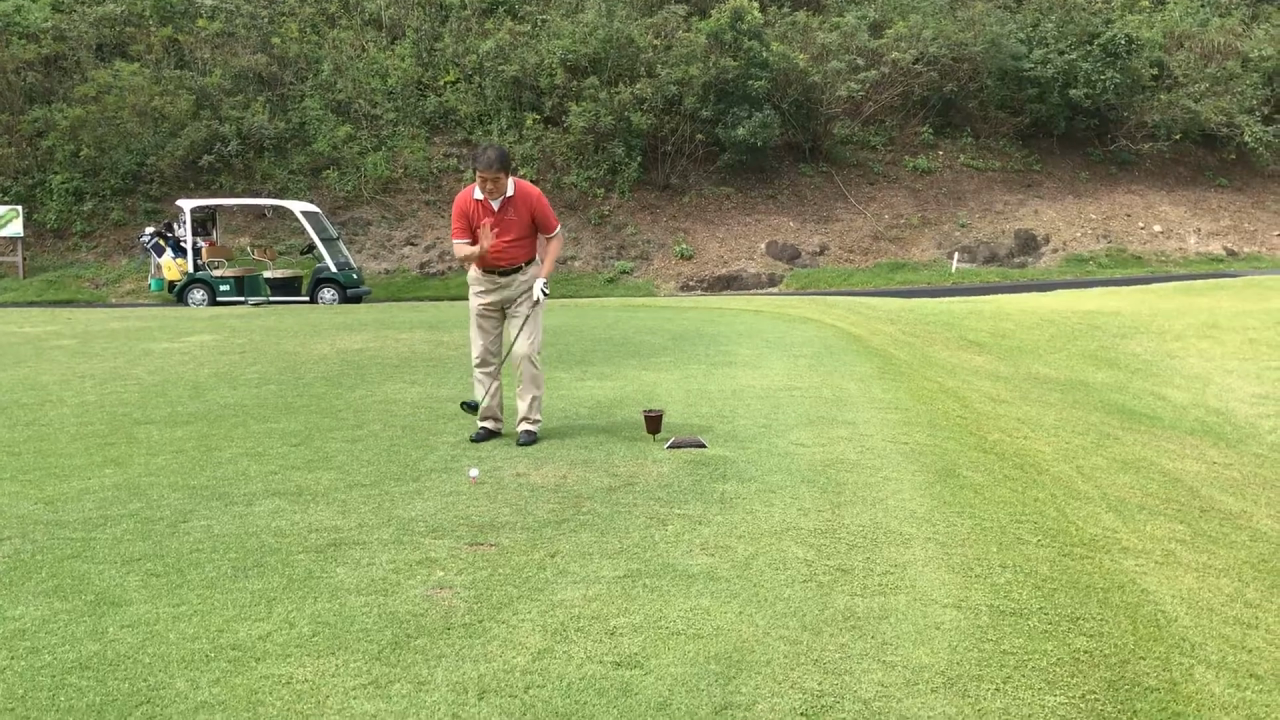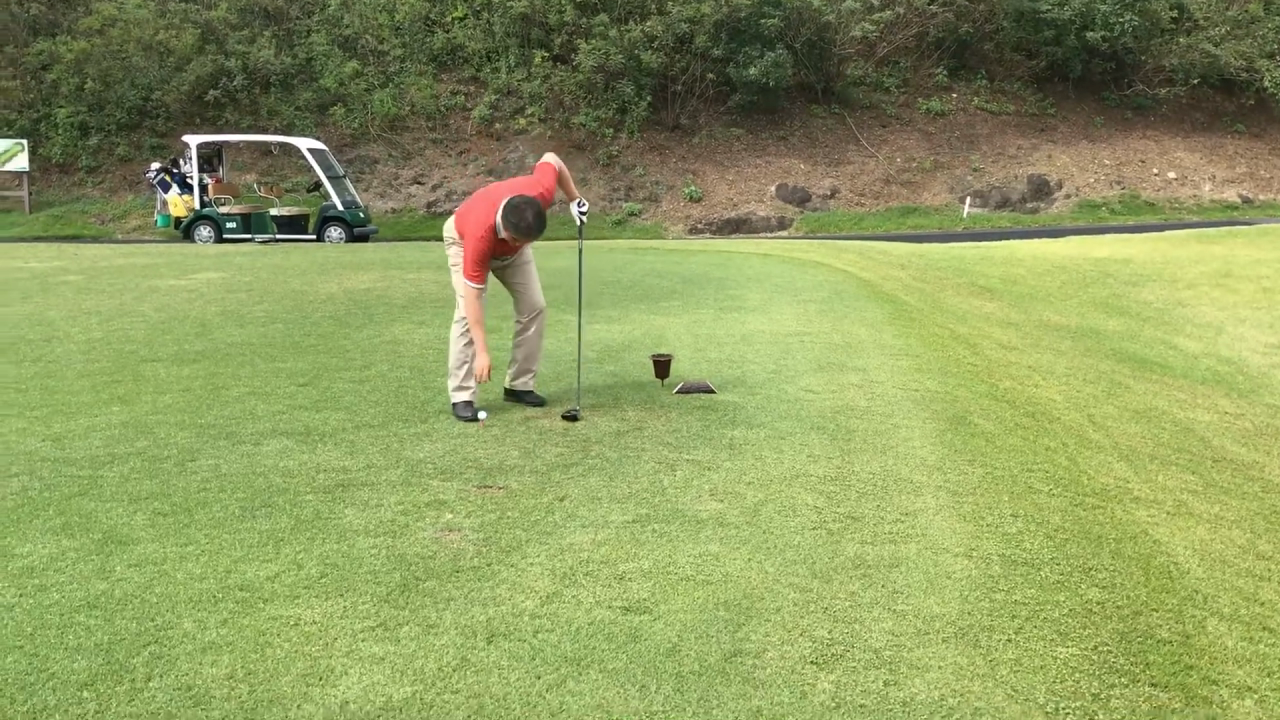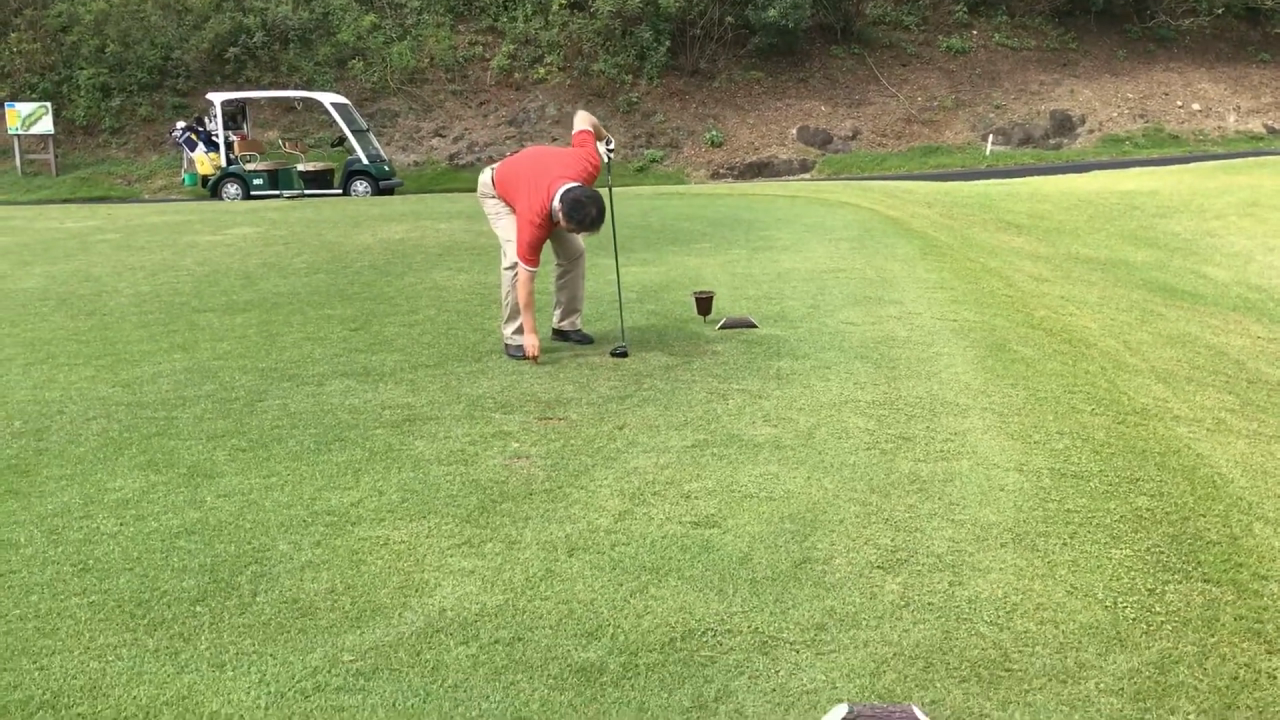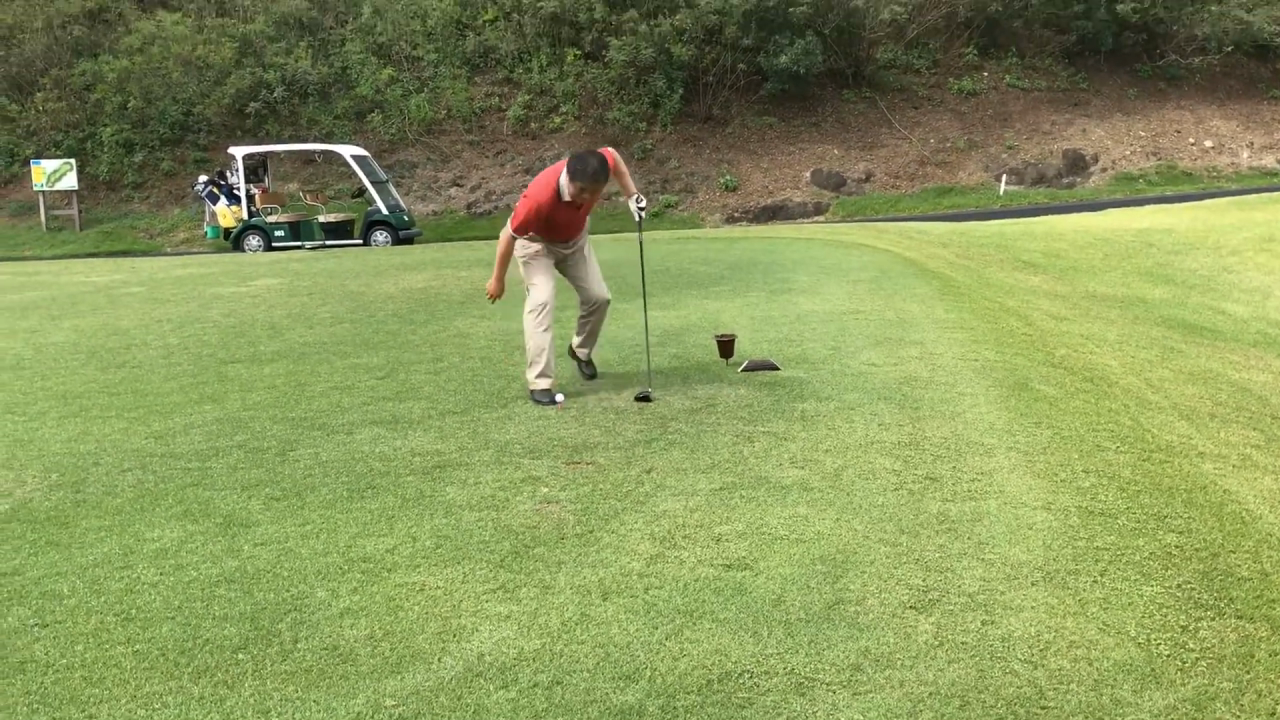
dt=1s
person 1, frame 1
left shoulder: (531, 195)
right shoulder: (464, 201)
left elbow: (554, 237)
right elbow: (459, 252)
left wrist: (542, 278)
right wrist: (478, 249)
left hip: (525, 280)
right hip: (484, 282)
left knee: (526, 353)
right knee: (484, 355)
left ankle: (528, 422)
right ankle: (489, 421)
person 1, frame 2
left shoulder: (541, 193)
right shoulder: (480, 234)
left elbow: (551, 159)
right elbow: (473, 299)
left wrist: (574, 198)
right wrist: (482, 353)
left hip: (509, 243)
right hip: (463, 239)
left knee: (533, 306)
right knee: (466, 309)
left ankle: (520, 385)
right ankle: (462, 395)
person 1, frame 3
left shoulder: (589, 166)
right shoulder: (535, 218)
left elbow: (582, 117)
right elbow: (526, 277)
left wrist: (605, 139)
right wrist: (531, 334)
left hip: (540, 179)
right hip: (497, 190)
left knee: (574, 251)
right knee: (515, 259)
left ankle: (566, 325)
right ankle: (514, 337)
person 1, frame 4
left shoulder: (601, 165)
right shoulder: (542, 196)
left elbow: (612, 154)
right elbow: (509, 235)
left wrist: (632, 195)
right wrist: (497, 279)
left hip: (573, 237)
right hip: (533, 239)
left knee: (598, 297)
right knee: (541, 300)
left ankle: (581, 349)
right ankle: (540, 384)
